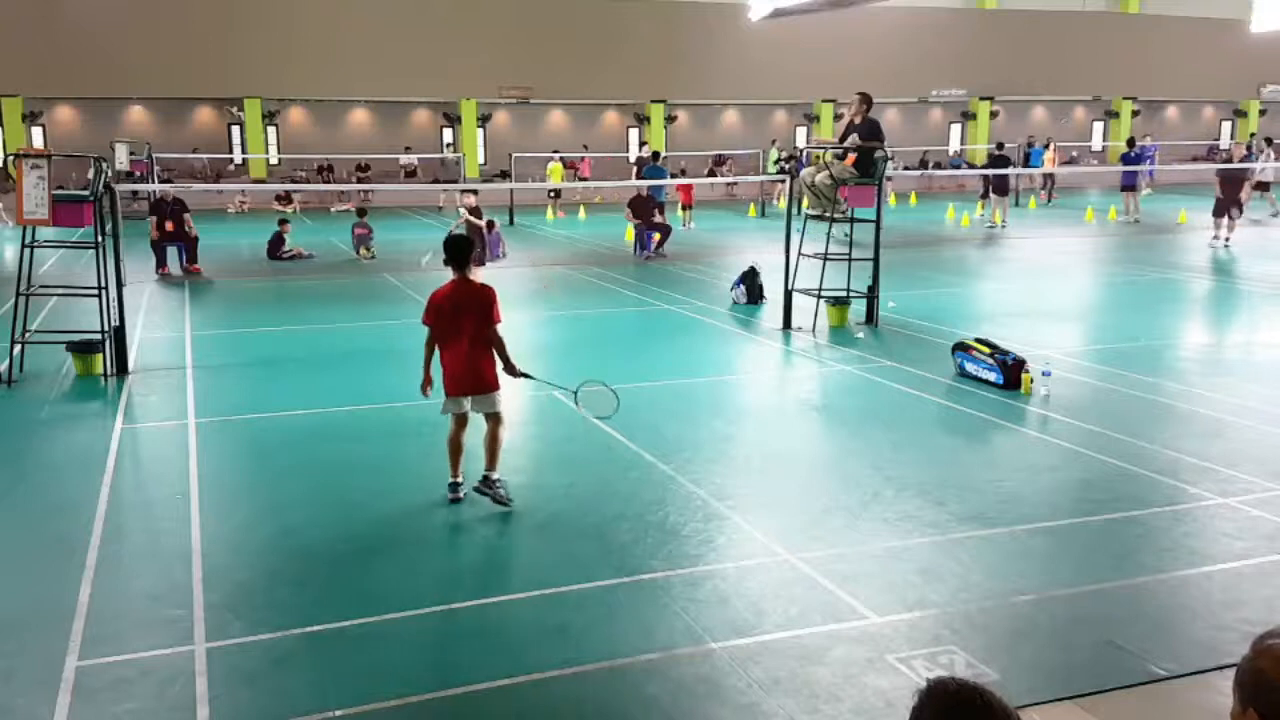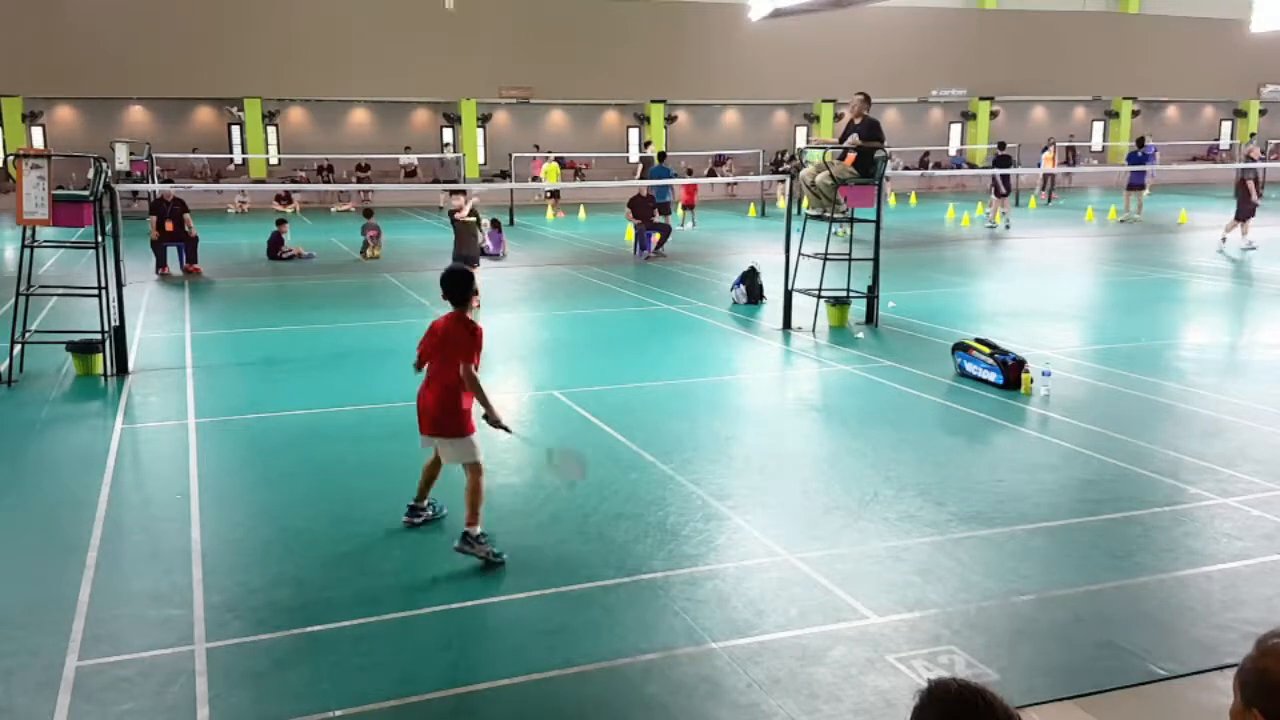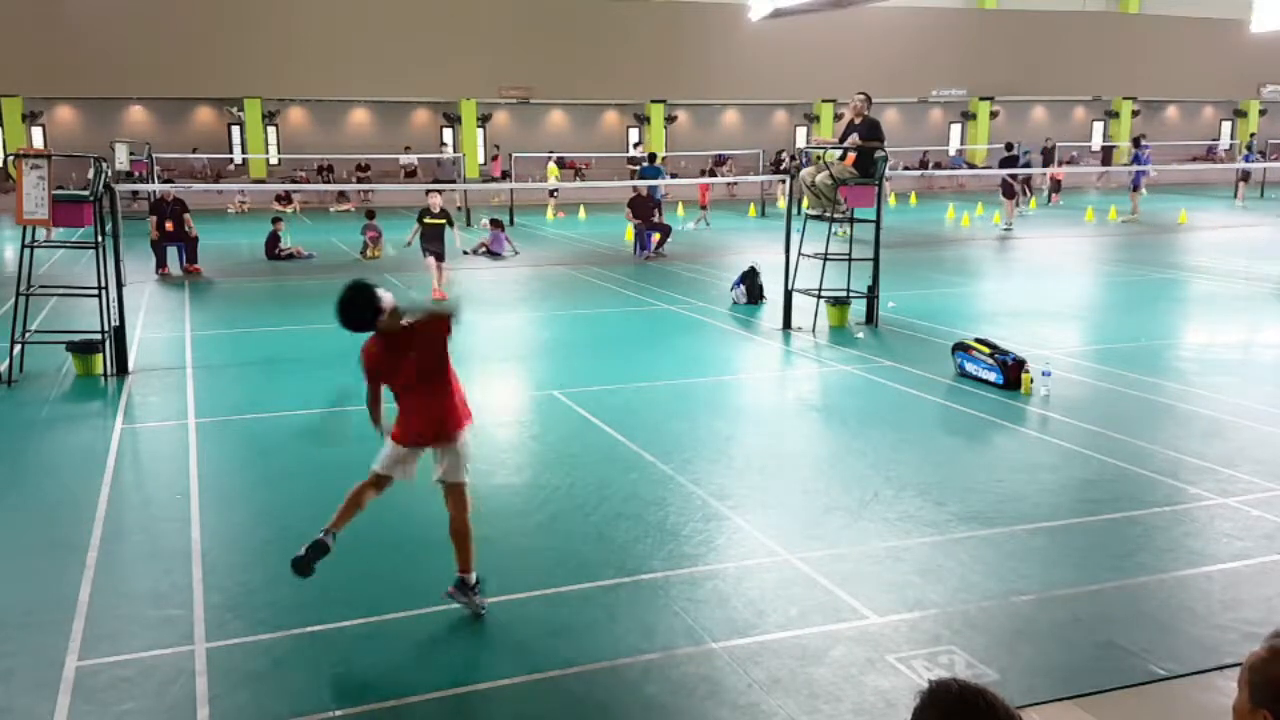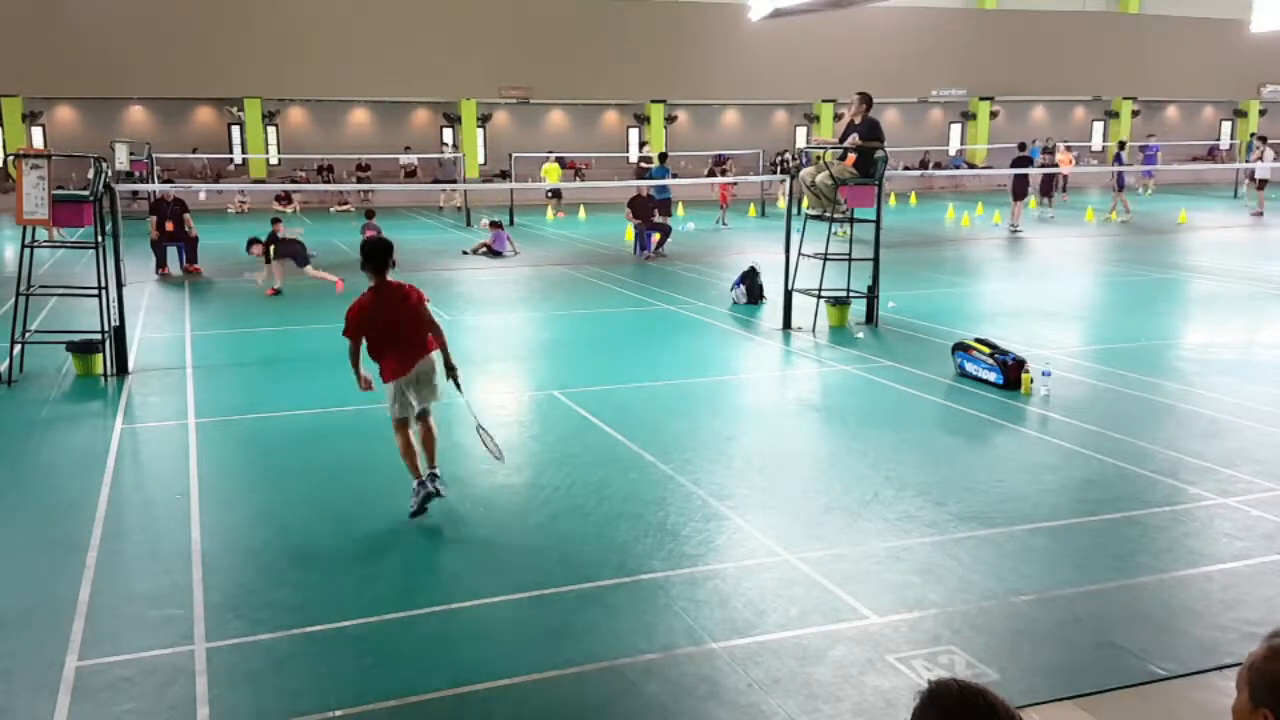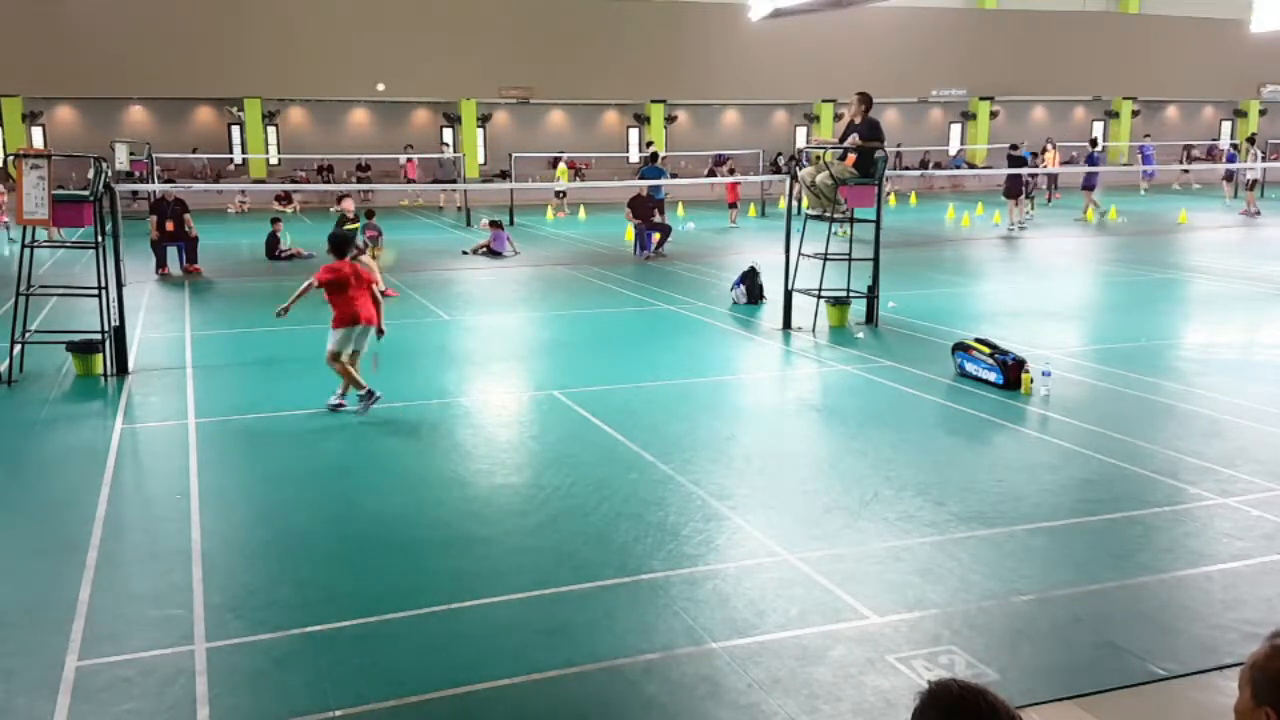
dt=1s
person 1, frame 1
left shoulder: (438, 296)
right shoulder: (486, 293)
left elbow: (431, 339)
right elbow: (493, 335)
left wrist: (427, 373)
right wrist: (508, 363)
left hip: (453, 373)
right hip: (482, 371)
left knee: (458, 425)
right knee: (495, 422)
left ankle: (455, 483)
right ankle: (490, 477)
person 1, frame 2
left shoulder: (437, 325)
right shoulder: (472, 330)
left elbow: (418, 364)
right elbow: (467, 373)
right wrist: (489, 408)
left hip: (427, 405)
right hip: (452, 410)
left knee: (438, 457)
right knee: (475, 470)
left ankle: (418, 507)
right ankle: (471, 535)
person 1, frame 3
left shoulder: (372, 351)
right shoulder: (421, 333)
left elbow: (373, 397)
right elbow: (447, 312)
left wrist: (379, 425)
left hip: (409, 428)
right hip: (446, 425)
left knee: (374, 483)
right knee: (458, 502)
left ankle: (326, 538)
right ankle: (466, 583)
person 1, frame 4
left shoulder: (359, 307)
right shoulder: (410, 293)
left elbow: (354, 349)
right elbow: (434, 327)
left wrist: (359, 375)
right wrist: (448, 361)
left hip: (396, 371)
right hip: (424, 360)
left knee: (402, 430)
right knee: (424, 417)
left ankle: (421, 485)
right ankle: (433, 475)
person 1, frame 5
left shoulder: (329, 270)
right shoulder: (363, 270)
left elbow: (311, 284)
right elbow: (377, 299)
left wrist: (289, 304)
right wrist: (380, 324)
left hip: (347, 319)
right hip: (369, 318)
left knee: (333, 359)
right knee: (352, 358)
left ankle: (366, 392)
right ankle: (341, 396)
